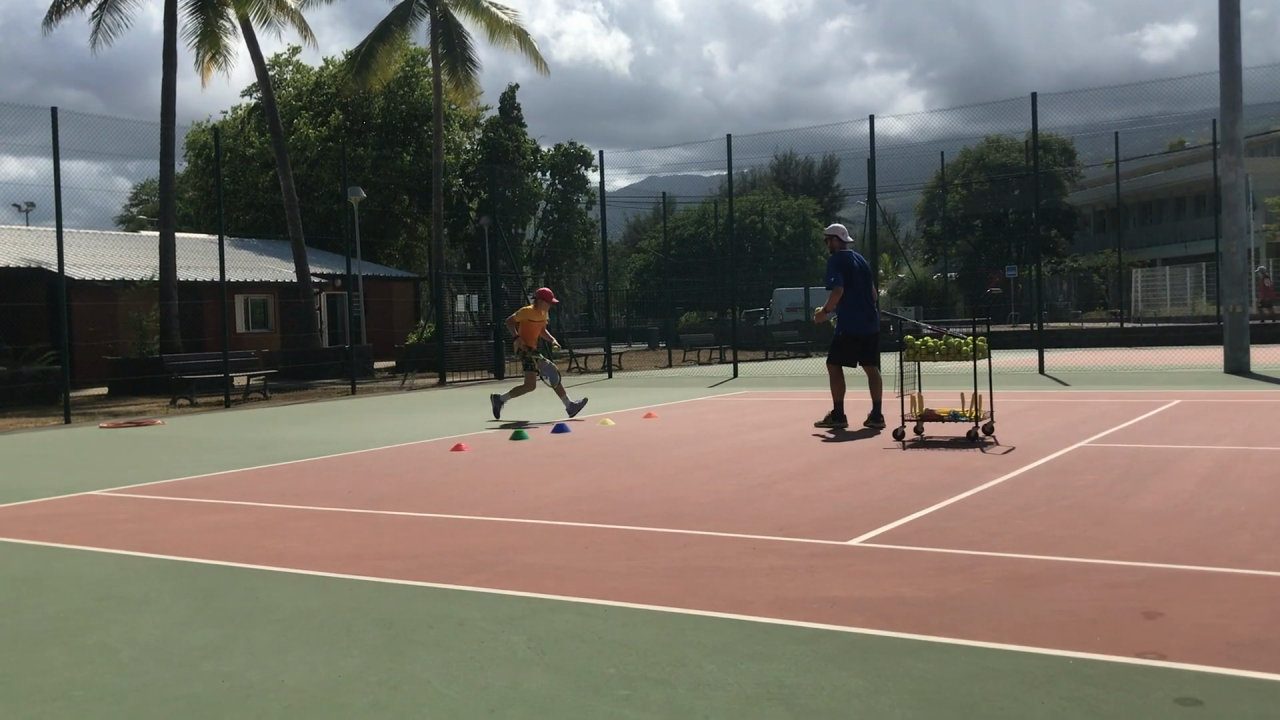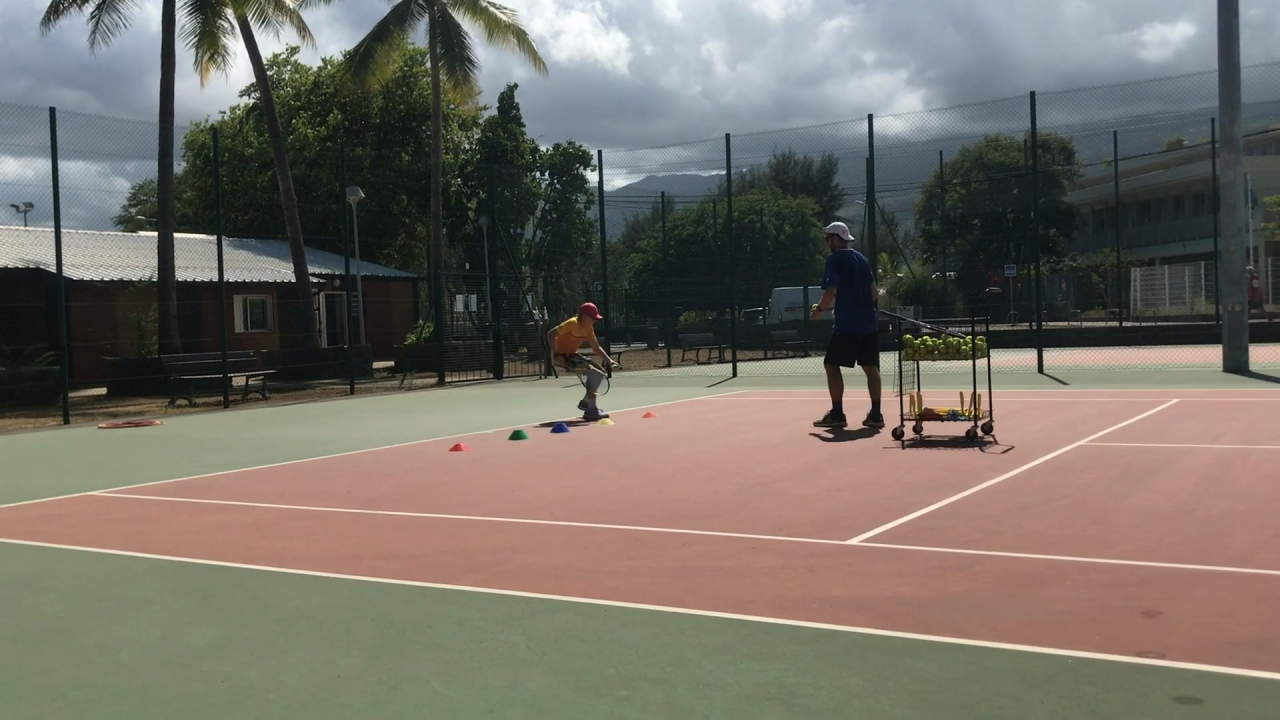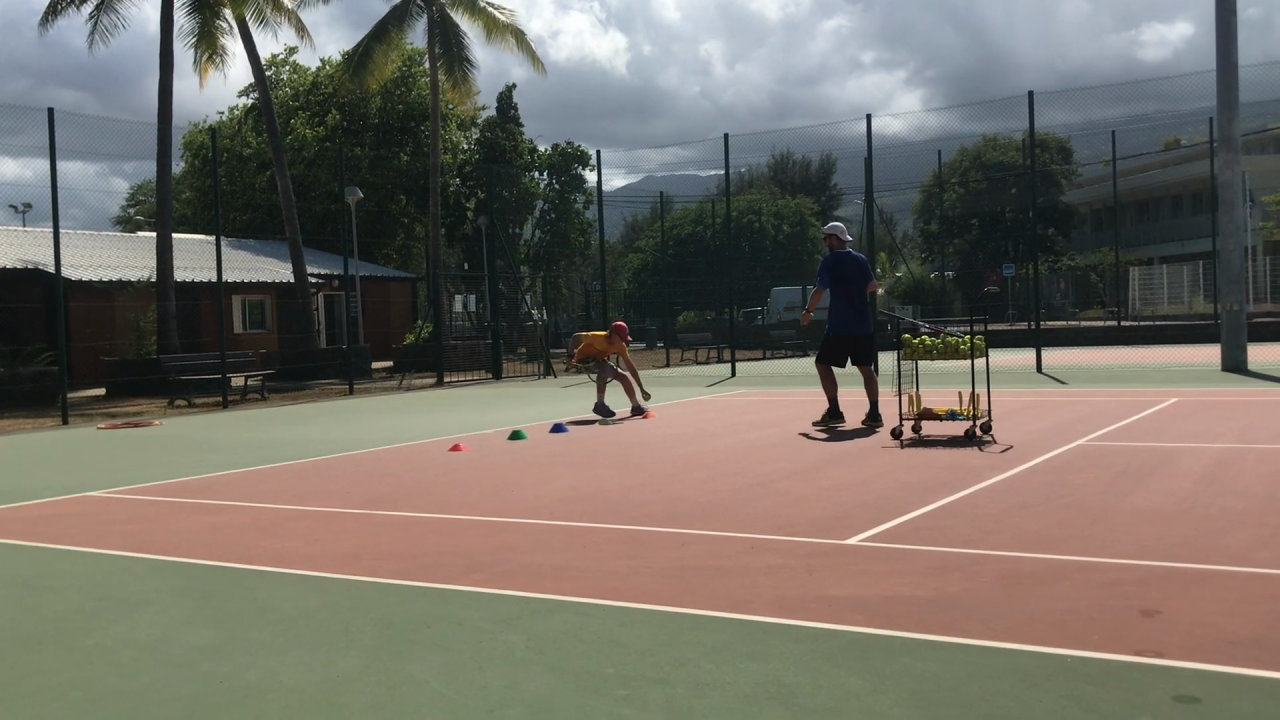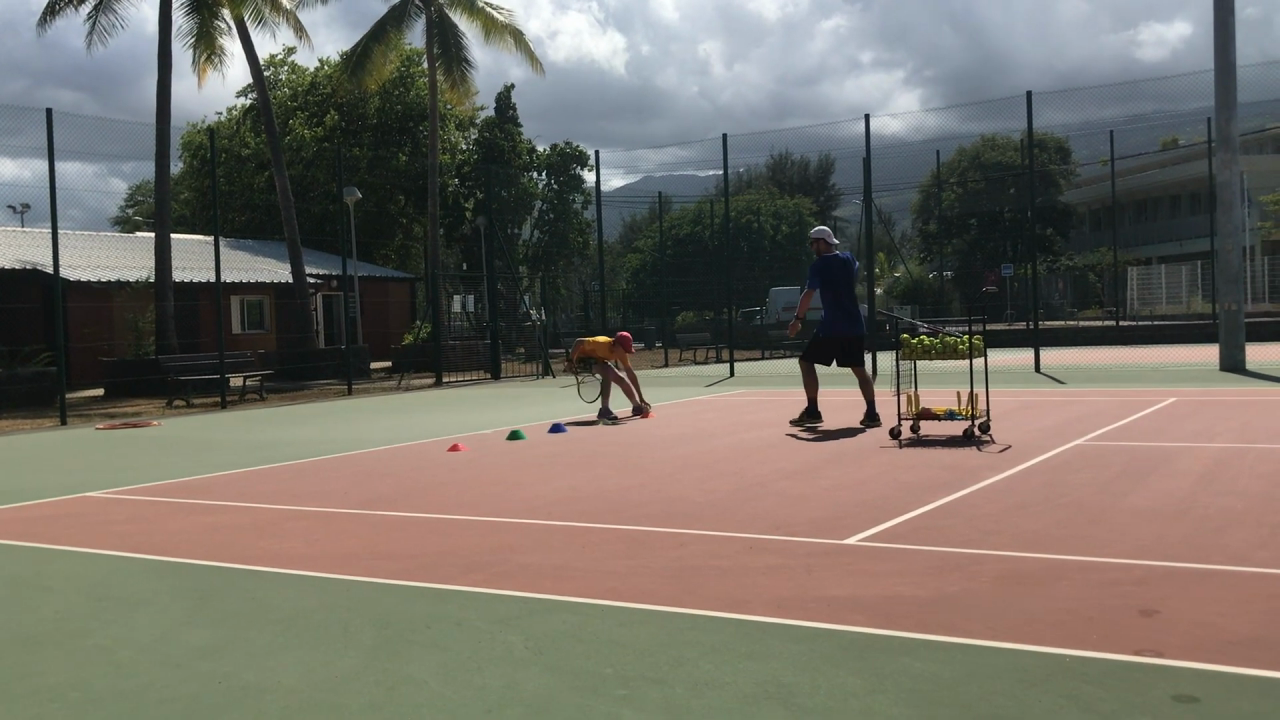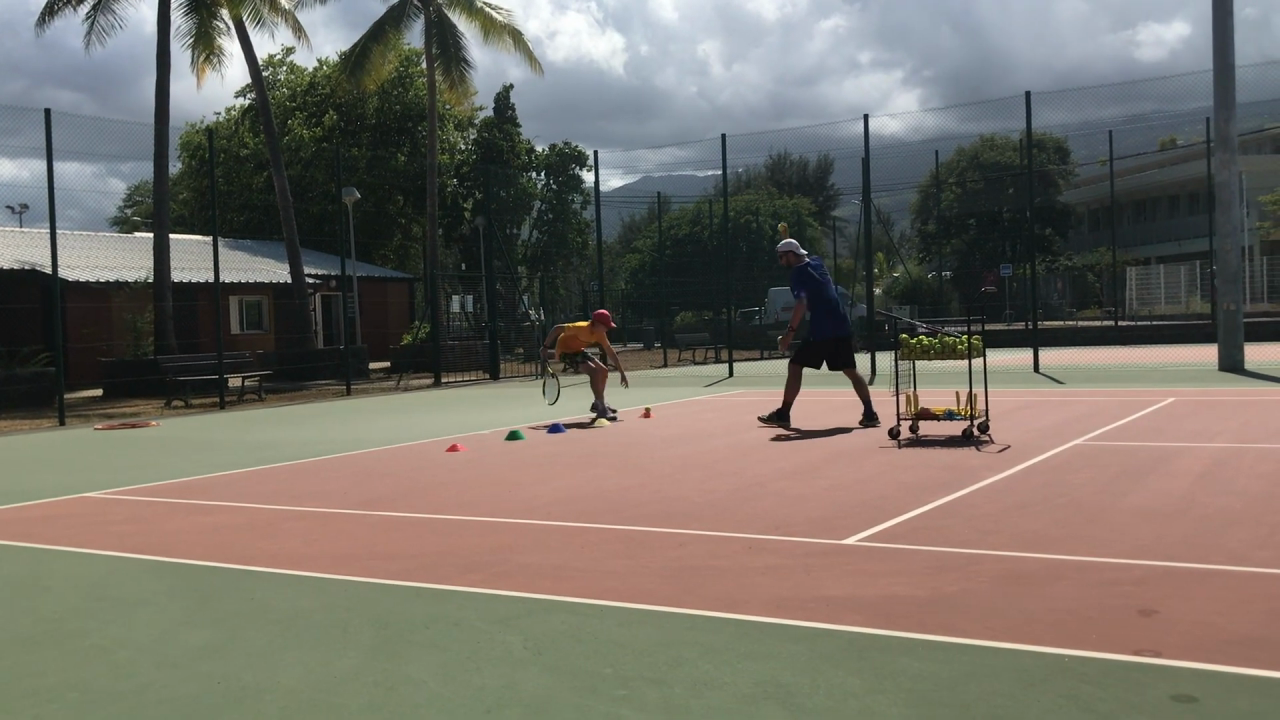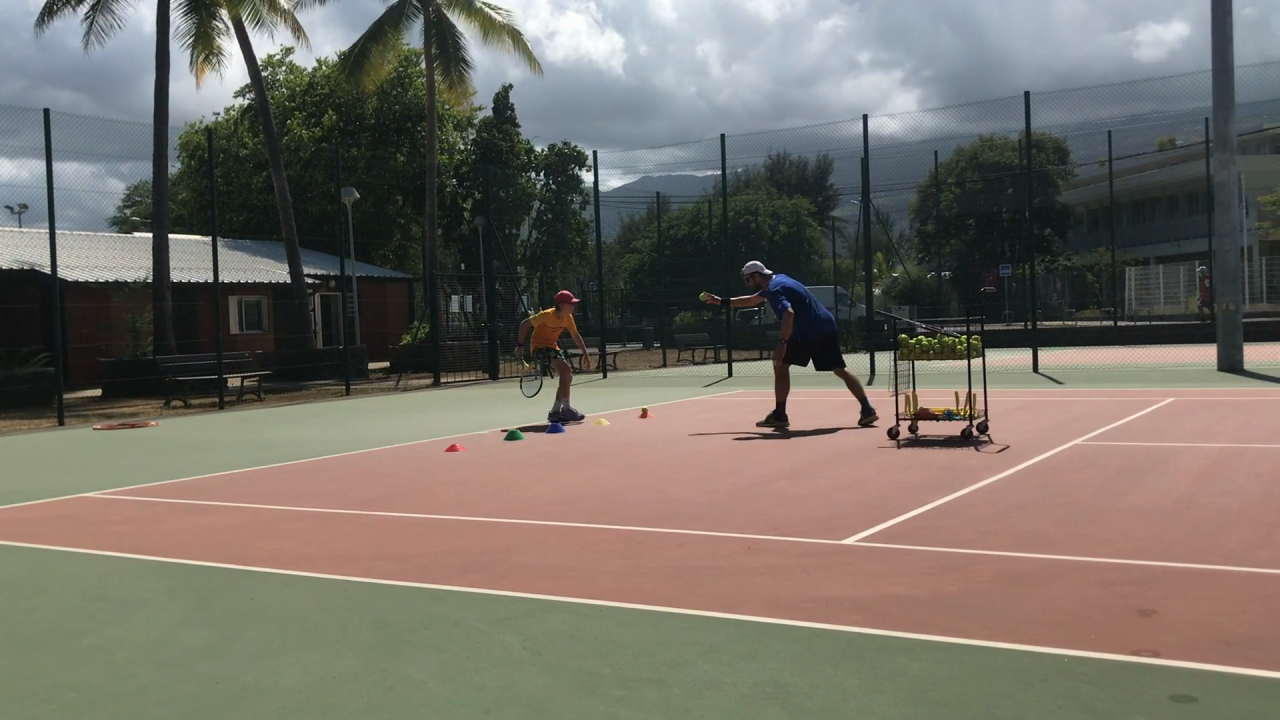
dt=0.2s
person 1, frame 1
left shoulder: (836, 260)
right shoulder: (860, 259)
left elbow: (838, 290)
right elbow: (873, 293)
left wrist: (825, 311)
left hip: (849, 325)
right hip: (870, 322)
left knee: (834, 366)
right knee: (871, 367)
left ankle: (838, 415)
right ankle: (876, 415)
person 1, frame 2
left shoulder: (834, 260)
right shoulder: (862, 259)
left elbow: (831, 291)
right elbow: (874, 291)
left wrist: (819, 309)
left hip: (847, 325)
right hip: (869, 322)
left knee: (832, 365)
right knee: (870, 367)
left ankle: (837, 414)
right ankle: (876, 414)
person 1, frame 3
left shoulder: (830, 261)
right shoulder: (861, 259)
left elbow: (819, 290)
right elbow: (873, 286)
left wrist: (807, 311)
left hip: (840, 325)
right hip: (864, 323)
left knee: (823, 364)
right knee: (866, 368)
left ankle: (834, 411)
right ankle: (874, 414)
person 1, frame 4
left shoulder: (818, 264)
right shoulder: (849, 259)
left elbow: (809, 294)
left wrist: (797, 319)
left hip: (831, 326)
right hip: (855, 324)
left knee: (806, 362)
right knee: (859, 369)
left ankle: (812, 411)
right ankle: (872, 414)
person 1, frame 5
left shoulder: (798, 274)
right shoulder: (817, 263)
left elbow: (801, 304)
left wrist: (790, 332)
left hip: (822, 330)
right hip: (842, 326)
left knee: (795, 366)
right knee: (850, 370)
left ankle: (782, 415)
right ankle: (869, 414)
person 1, frame 6
left shoulder: (775, 289)
right shoulder: (778, 280)
left elbow: (789, 313)
right elbow: (753, 299)
left wrist: (783, 343)
right wrist: (723, 301)
left hip: (810, 330)
right hip: (828, 325)
left knee: (780, 365)
right knee: (840, 369)
left ankle: (780, 415)
right ankle: (867, 410)
